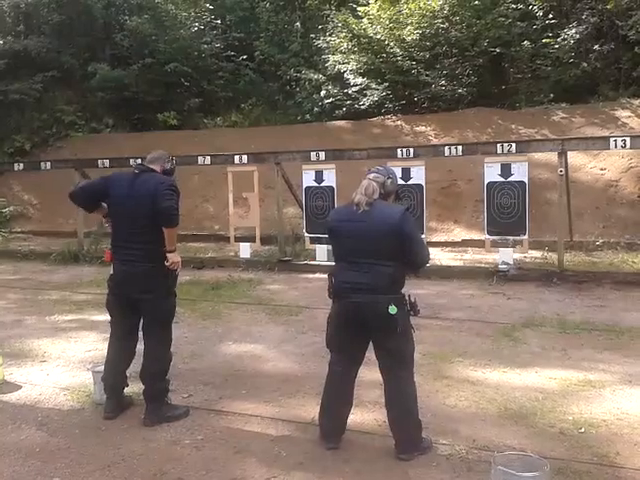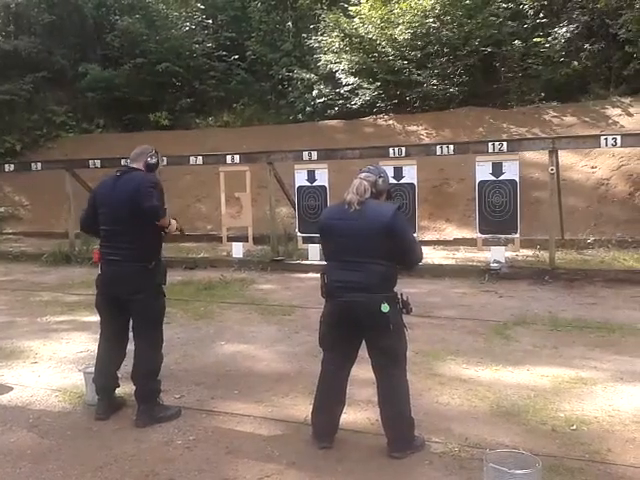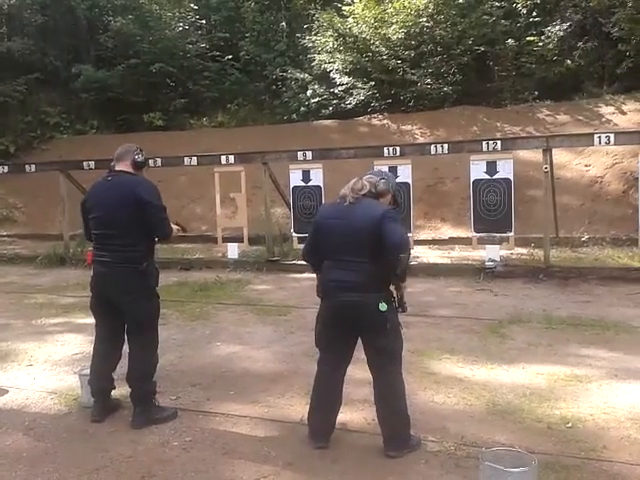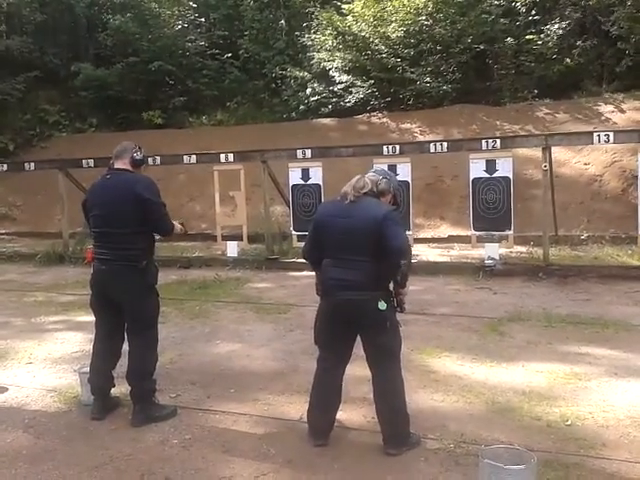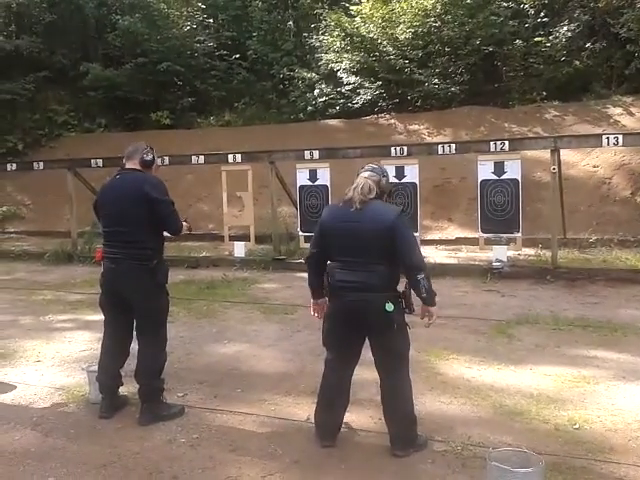
dt=0.7s
person 1, frame 1
left shoulder: (337, 216)
right shoulder: (398, 216)
right elbow: (420, 259)
left hip: (346, 303)
right hip: (385, 305)
left knee: (340, 367)
right knee: (398, 373)
left ankle: (330, 434)
right ankle: (408, 443)
person 1, frame 2
left shoulder: (329, 215)
right shoulder: (389, 214)
right elbow: (413, 257)
left hip: (338, 302)
right hip: (378, 304)
left knee: (333, 367)
right knee: (391, 371)
left ankle: (323, 433)
right ankle: (401, 441)
person 1, frame 3
left shoulder: (326, 213)
right shoulder: (382, 213)
left elbow: (309, 254)
right elbow: (399, 245)
right wrist: (398, 278)
left hip: (334, 301)
right hip: (373, 303)
left knee: (329, 366)
right knee: (387, 370)
left ankle: (319, 433)
right ankle: (397, 440)
person 1, frame 4
left shoulder: (326, 210)
right shoulder: (384, 214)
left elbow: (310, 253)
right elbow: (401, 251)
right wrist: (399, 284)
left hip: (333, 300)
right hip: (372, 301)
left knee: (329, 364)
right knee: (386, 369)
left ankle: (318, 431)
right ankle: (396, 438)
person 1, frame 5
left shoulder: (330, 215)
right shoulder: (392, 216)
left elbow: (314, 259)
right elbow: (412, 262)
left wrist: (318, 295)
right wrist: (428, 299)
left hip: (341, 303)
right hip: (381, 304)
left knee: (337, 367)
right knee: (394, 372)
left ankle: (326, 432)
right ankle: (403, 440)
person 2, frame 1
left shoulder: (116, 181)
right shoulder: (164, 185)
left elbow: (78, 193)
right elbow: (168, 214)
left wrist: (106, 212)
right wrist: (171, 250)
left hip: (121, 272)
right hip: (153, 274)
left knee: (120, 335)
right knee: (157, 340)
left ankle: (113, 400)
right ankle: (156, 406)
person 2, frame 2
left shoulder: (103, 186)
right shoulder: (147, 183)
left elbow: (87, 226)
right elbow: (153, 210)
right wrist: (167, 224)
left hip: (109, 272)
right hip: (141, 274)
left knee: (111, 335)
right knee: (148, 340)
left ankle: (105, 400)
right ankle: (148, 407)
person 2, frame 3
left shoulder: (93, 191)
right shoulder: (143, 187)
left elbow: (90, 234)
right elbow: (161, 231)
right wrist: (172, 229)
left hip: (102, 274)
right hip: (134, 276)
left knee: (105, 337)
right knee: (142, 341)
left ankle: (101, 402)
right ankle: (144, 408)
person 2, frame 4
left shoulder: (94, 189)
right shoulder: (142, 184)
left elbow: (97, 227)
right elbow: (162, 227)
right wrist: (175, 228)
left hip: (101, 271)
right hip: (134, 273)
left knee: (105, 335)
right knee: (142, 338)
left ankle: (100, 400)
right ankle: (143, 405)
person 2, frame 5
left shoulder: (105, 190)
right shoulder: (150, 184)
right elbow: (172, 225)
right wrist: (182, 226)
left hip: (112, 271)
right hip: (144, 273)
left knee: (114, 334)
right knee: (151, 338)
left ankle: (108, 399)
right ankle: (151, 404)
